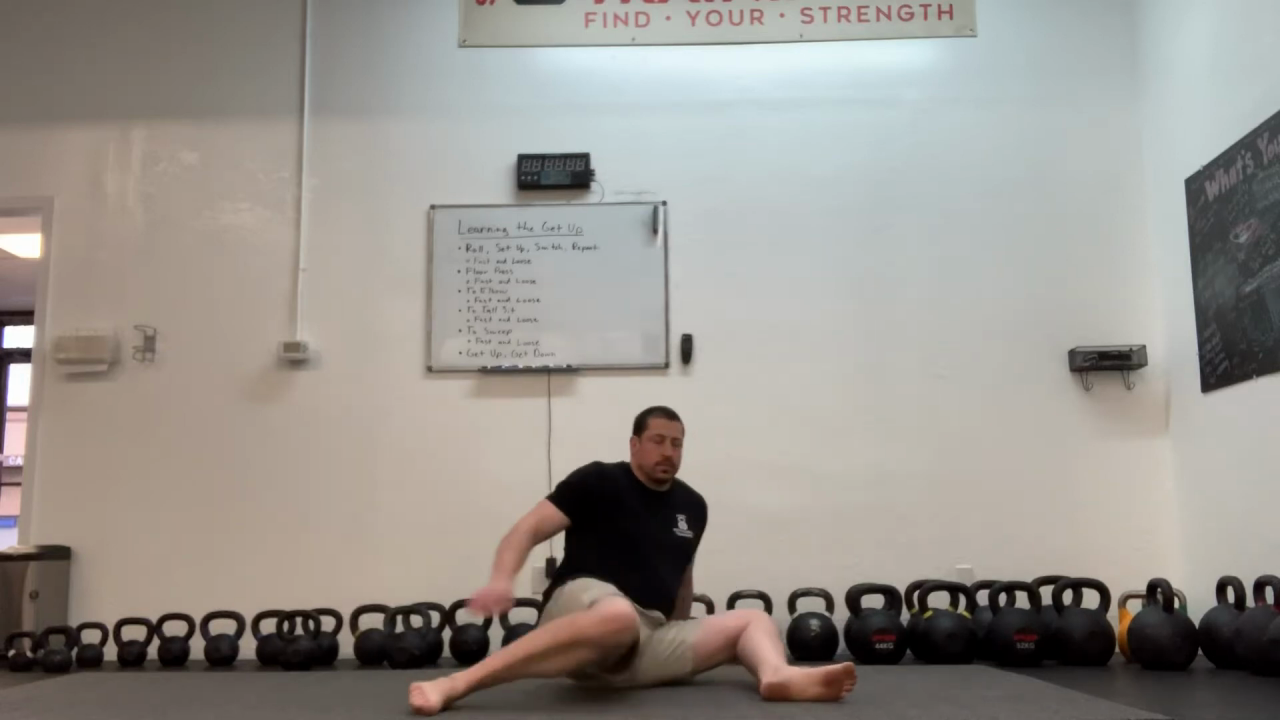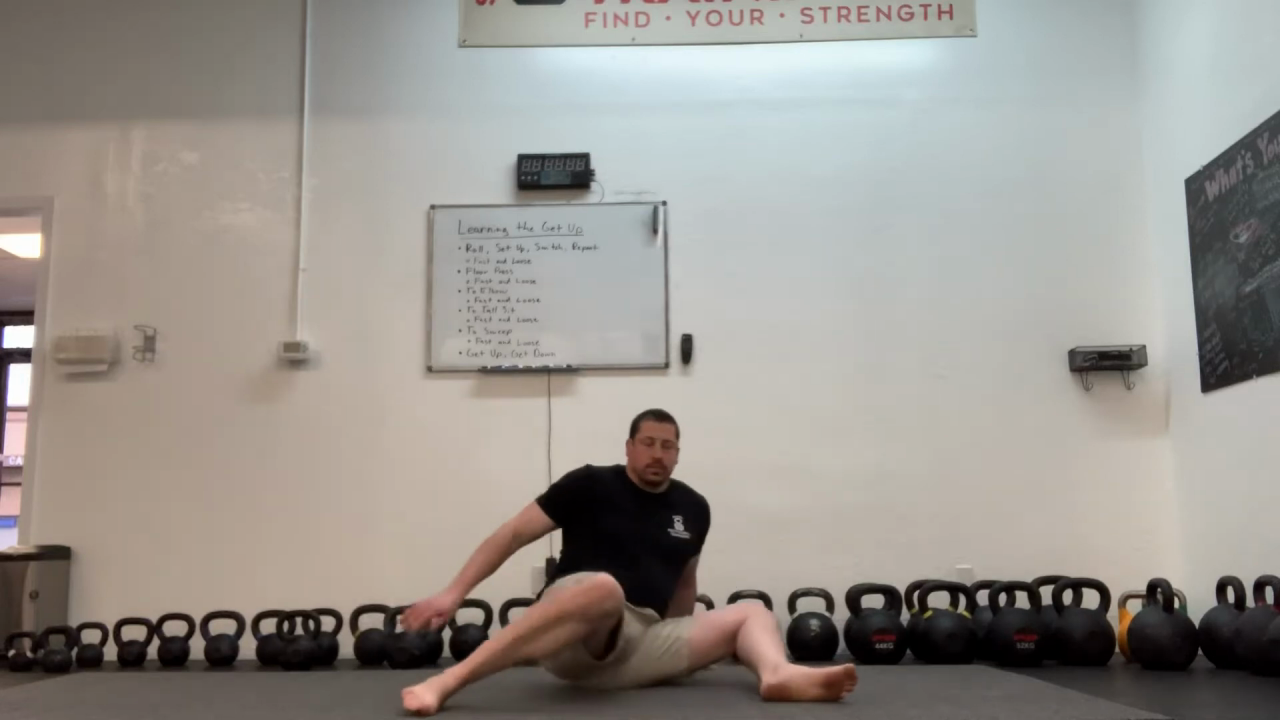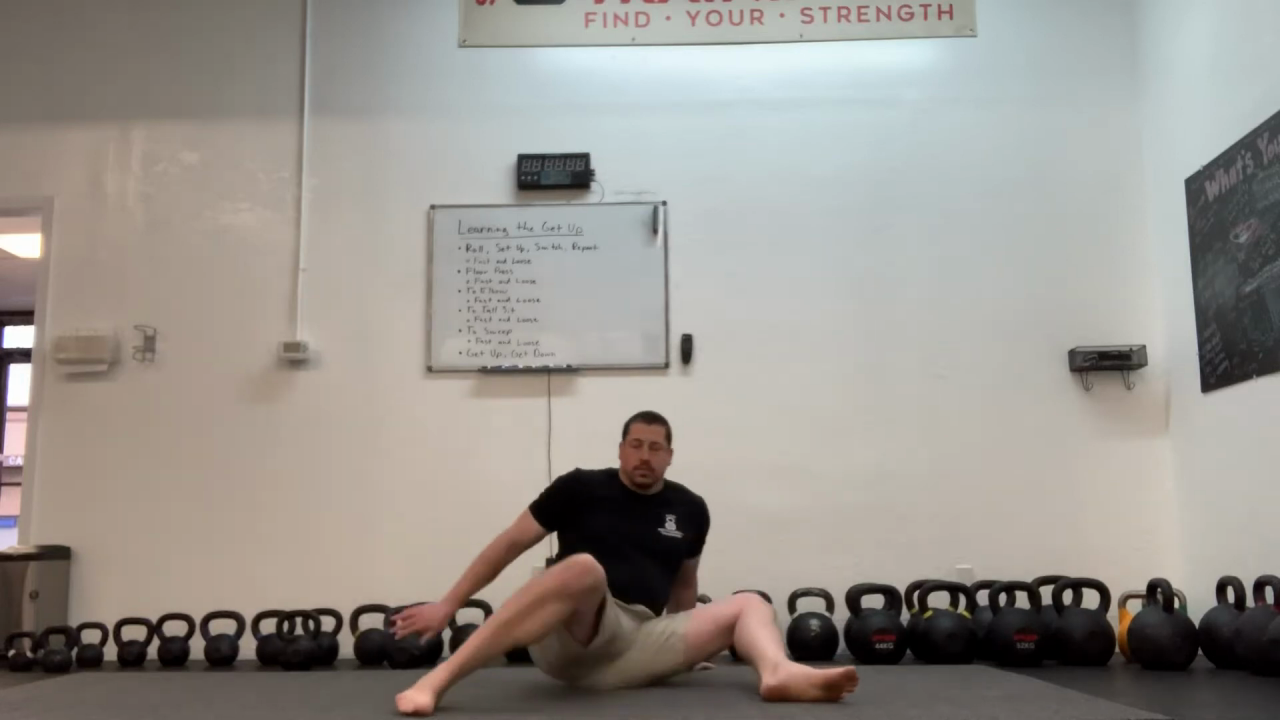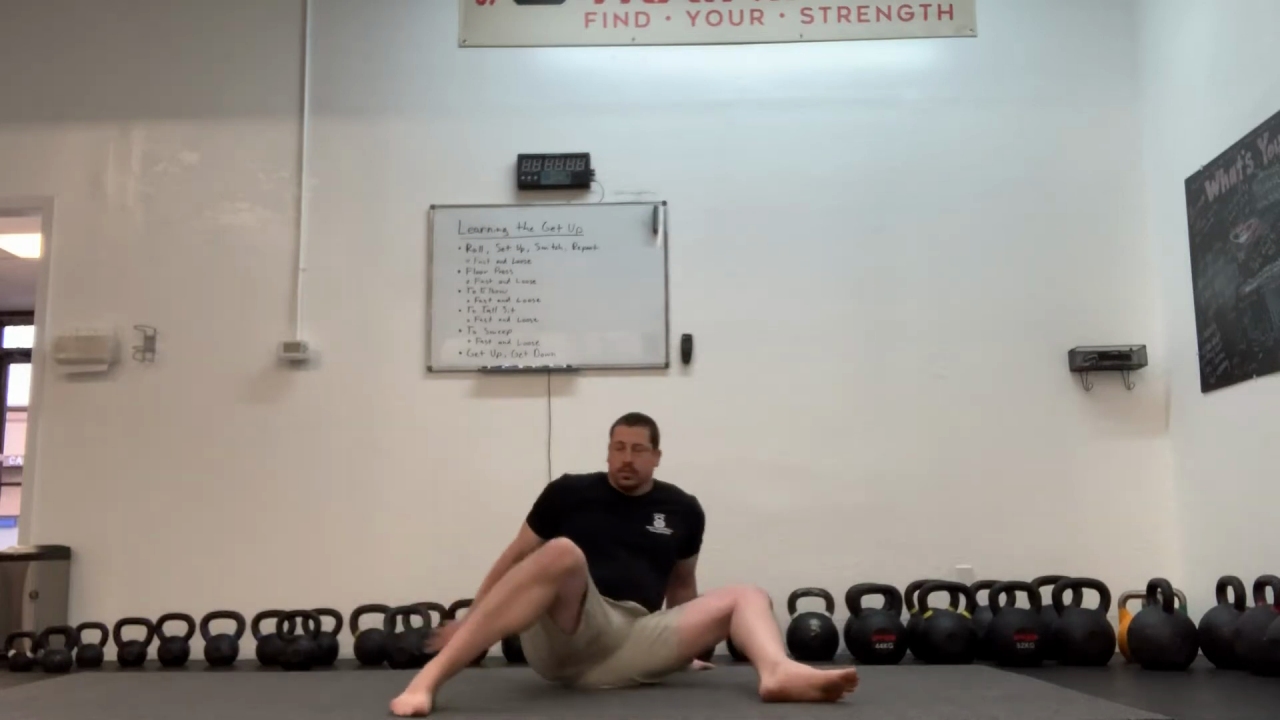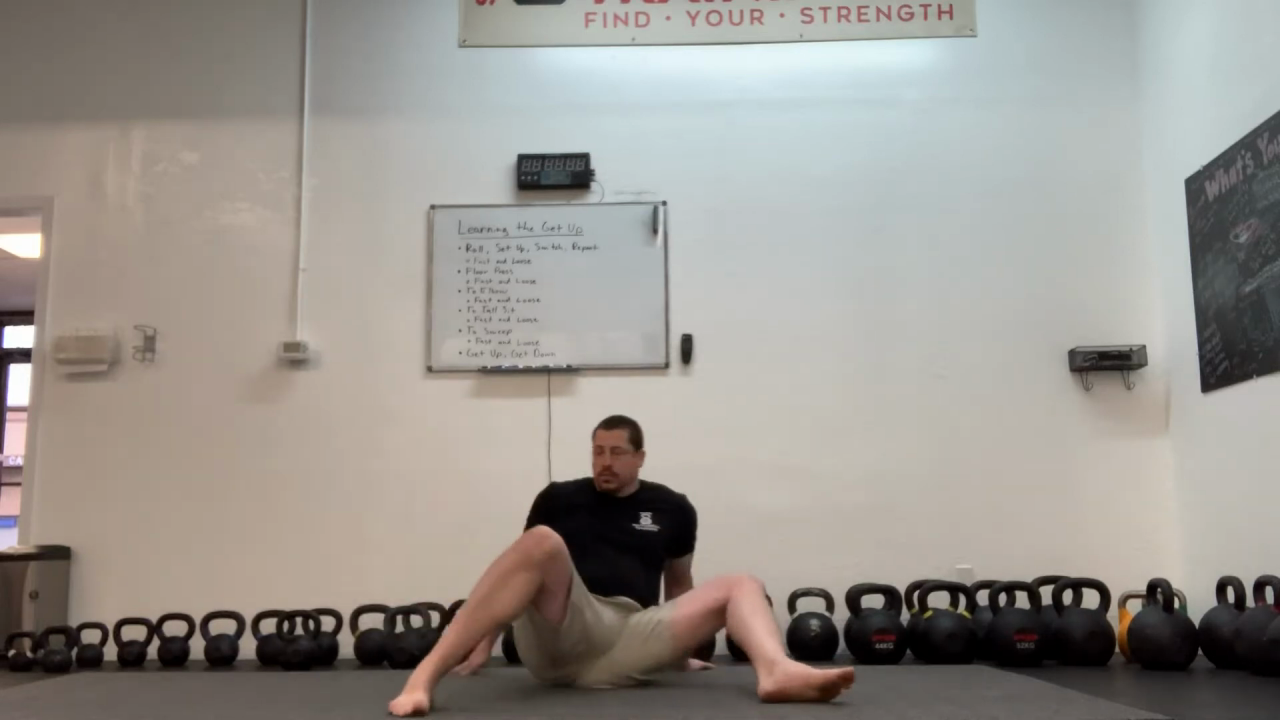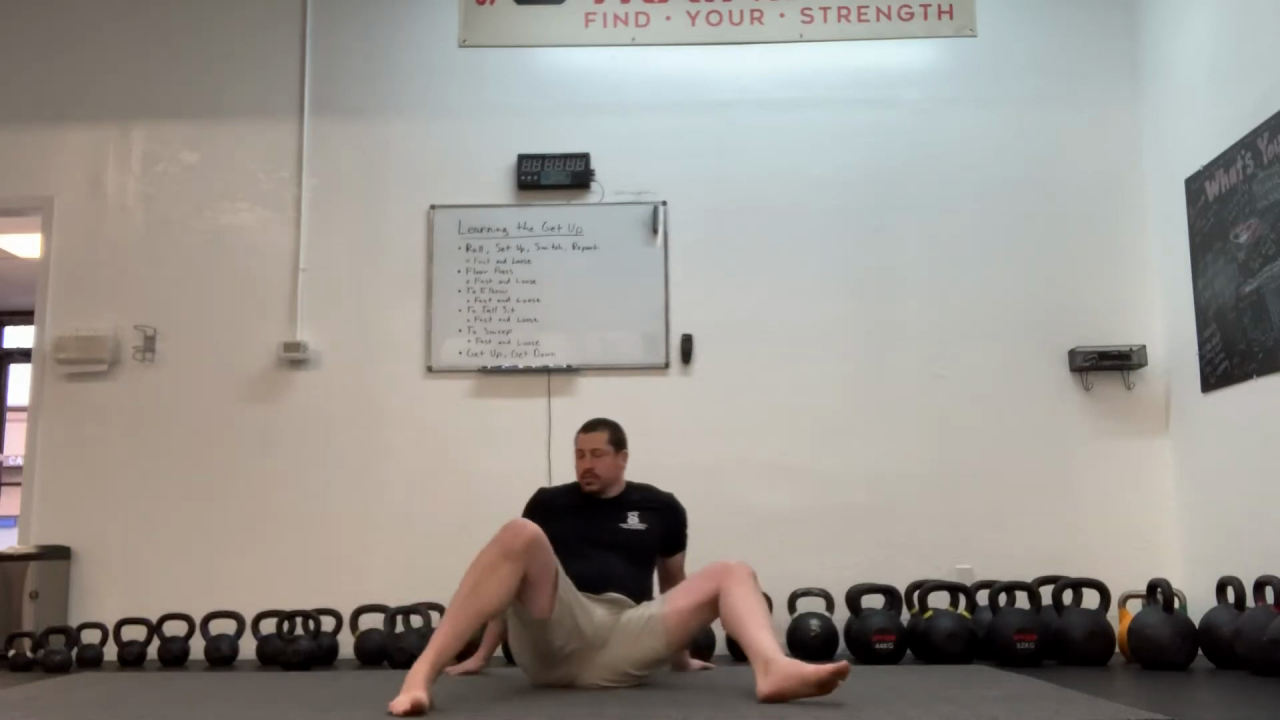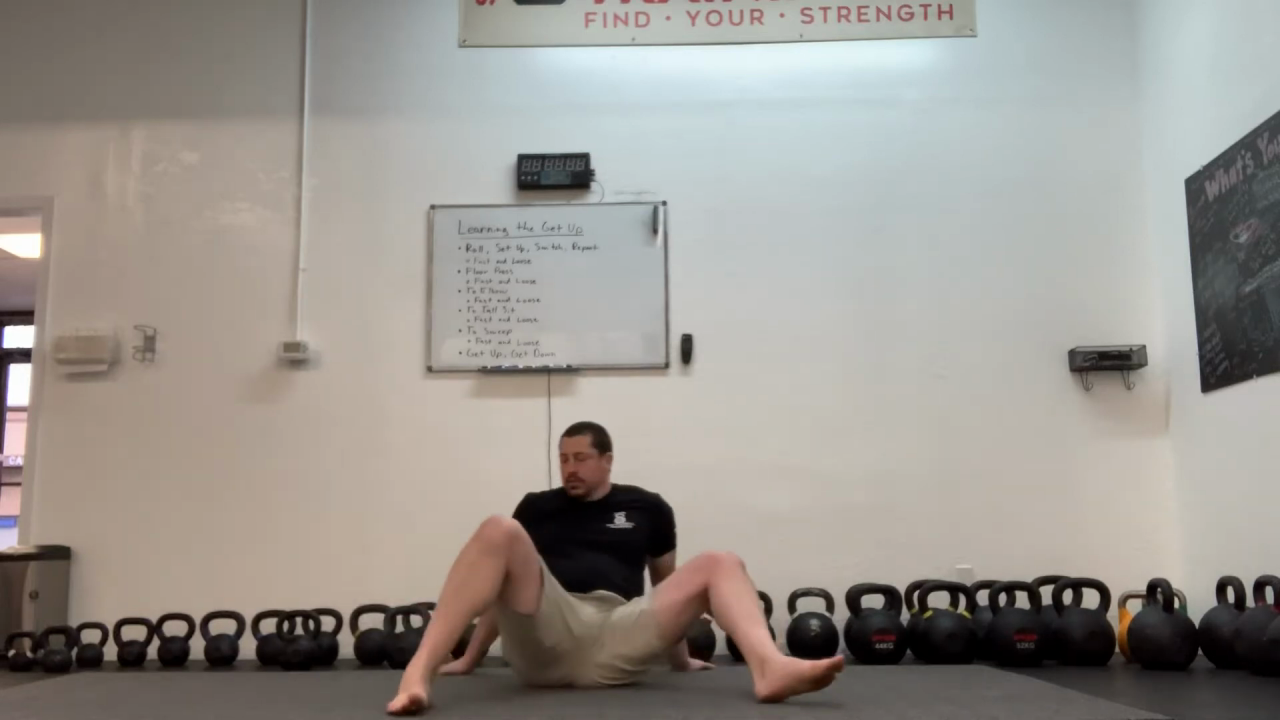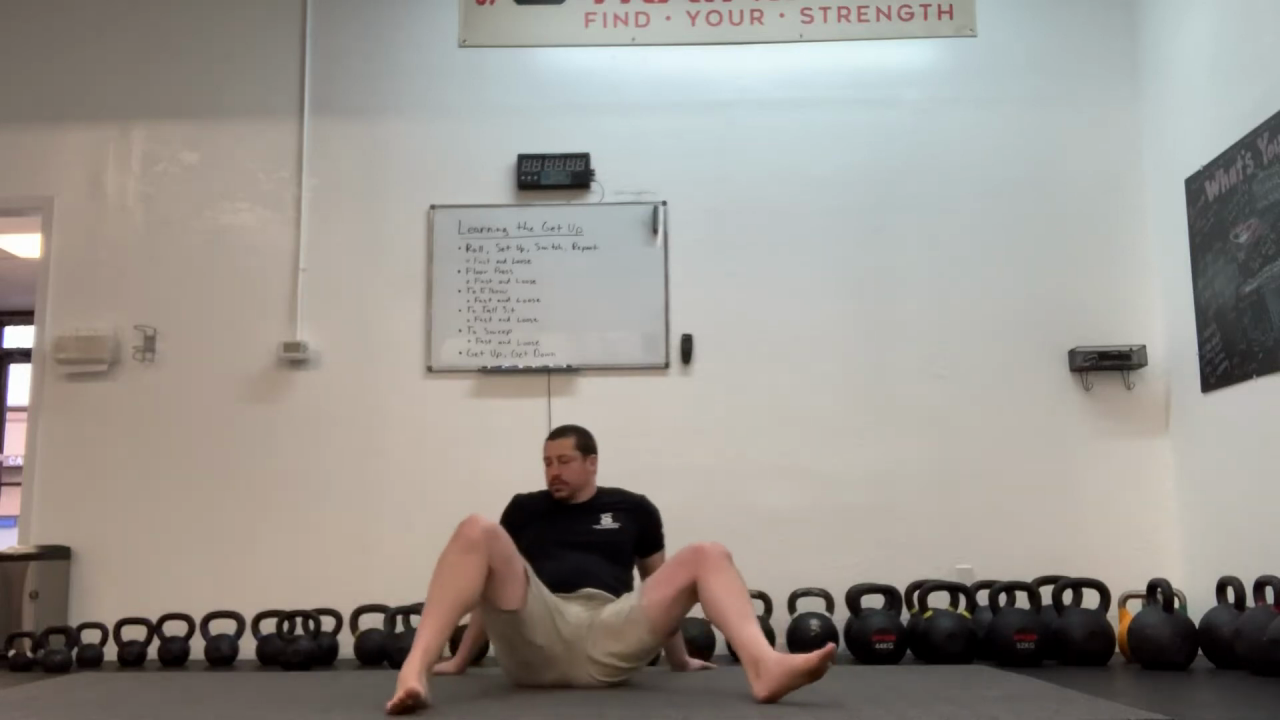
dt=0.1s
person 1, frame 1
left shoulder: (691, 506)
right shoulder: (599, 482)
right elbow: (527, 532)
left wrist: (686, 647)
right wrist: (503, 578)
left hip: (650, 637)
right hip: (586, 613)
left knee: (754, 618)
right knee: (618, 616)
left ankle: (779, 676)
person 1, frame 2
left shoulder: (693, 507)
right shoulder: (590, 485)
right elbow: (513, 534)
left wrist: (681, 646)
right wrist: (454, 593)
left hip: (644, 636)
right hip: (577, 617)
left knee: (754, 613)
right knee: (603, 589)
left ankle: (779, 674)
right ankle: (447, 682)
person 1, frame 3
left shoulder: (689, 509)
right shoulder: (580, 488)
left elbow: (684, 585)
right elbow: (508, 545)
left wrist: (684, 650)
right wrist: (447, 605)
left hip: (638, 643)
right hip: (568, 638)
left knee: (751, 605)
right knee: (585, 569)
left ankle: (779, 673)
right ankle: (438, 680)
person 1, frame 4
left shoulder: (682, 508)
right shoulder: (571, 493)
left elbow: (682, 585)
right elbow: (515, 559)
left wrist: (681, 648)
right wrist: (464, 622)
left hip: (633, 639)
right hip: (561, 636)
left knee: (749, 597)
right knee: (564, 553)
left ankle: (778, 672)
right ankle: (430, 678)
person 1, frame 5
left shoulder: (672, 508)
right shoulder: (559, 498)
left elbow: (679, 585)
right elbow: (520, 570)
left wrist: (682, 654)
right wrist: (481, 648)
left hip: (628, 643)
right hip: (558, 638)
left knee: (741, 584)
right knee: (544, 541)
left ankle: (776, 671)
right ankle: (426, 675)
person 1, frame 6
left shoulder: (660, 507)
right shoulder: (549, 503)
left elbow: (672, 583)
right elbow: (510, 575)
left wrist: (680, 653)
right wrist: (480, 657)
left hip: (623, 638)
right hip: (551, 638)
left knee: (733, 574)
right knee: (522, 534)
left ankle: (773, 671)
right ankle: (422, 674)
person 1, frame 7
left shoulder: (646, 507)
right shoulder: (537, 508)
left elbow: (668, 582)
right elbow: (501, 585)
left wrist: (680, 656)
right wrist: (469, 659)
left hip: (617, 642)
right hip: (546, 634)
left knee: (722, 562)
right knee: (500, 533)
left ankle: (769, 669)
right ankle: (419, 674)
person 1, frame 8
left shoulder: (633, 509)
right shoulder: (524, 509)
left elbow: (659, 581)
right elbow: (491, 586)
left wrist: (679, 656)
right wrist: (460, 660)
left hip: (608, 636)
right hip: (536, 638)
left knee: (709, 555)
right knee: (477, 530)
left ankle: (764, 669)
right ankle: (415, 672)
